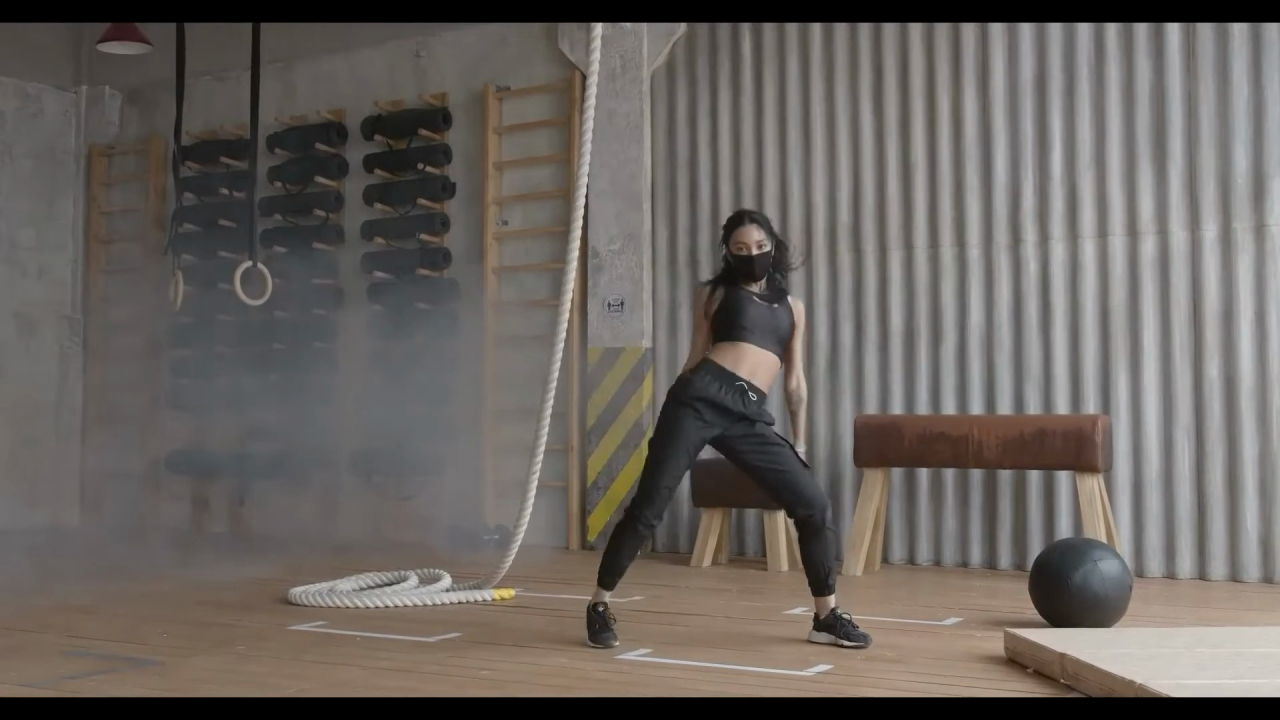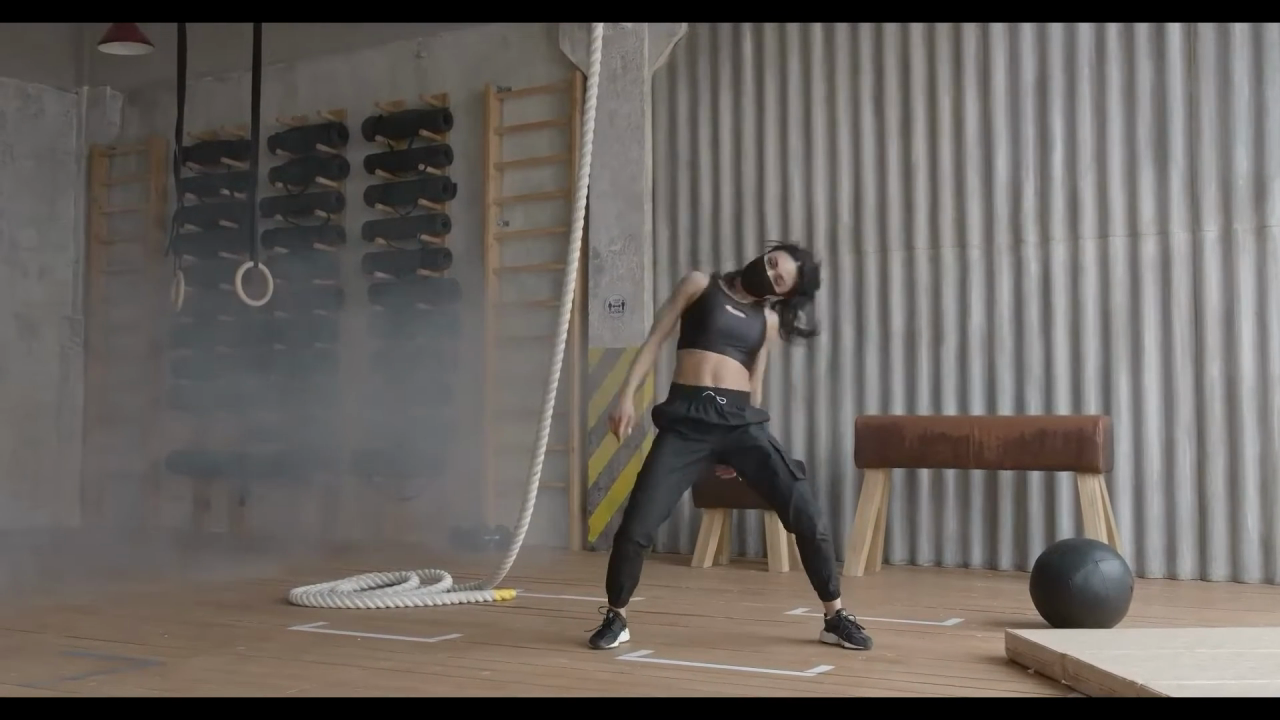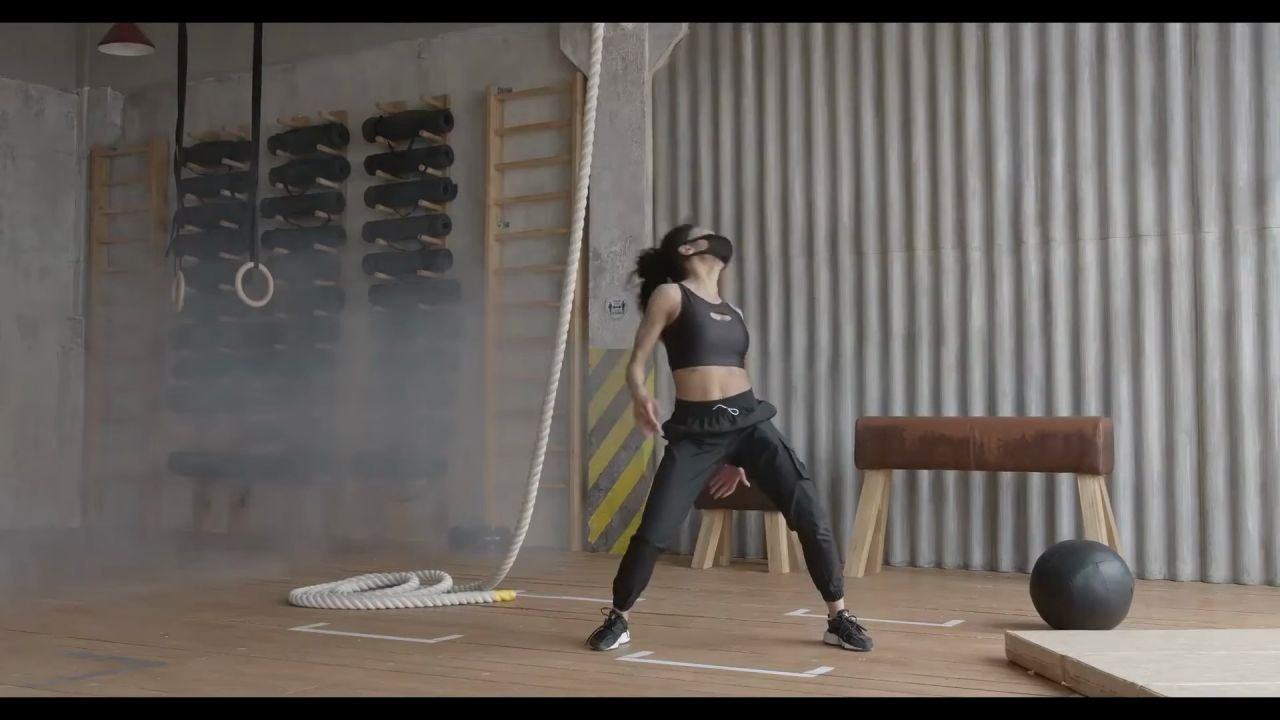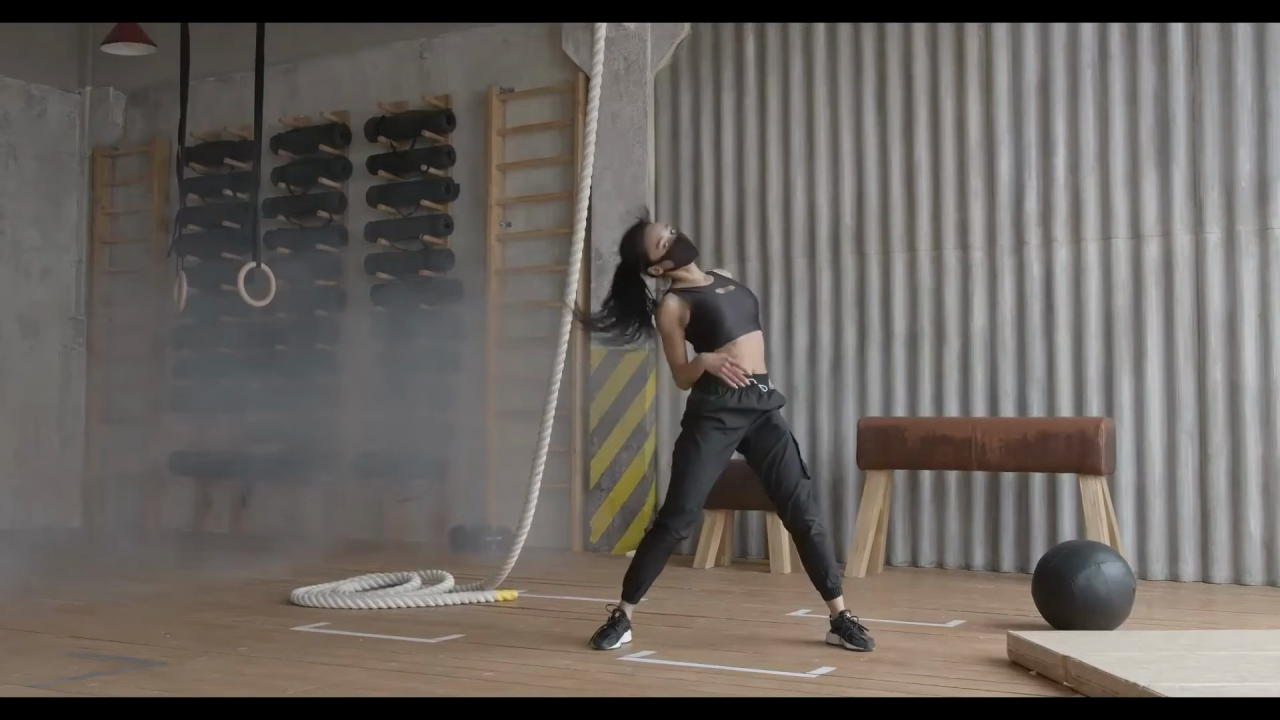
dt=0.5s
person 1, frame 1
left shoulder: (792, 306)
right shoulder: (715, 294)
left elbow: (795, 379)
left wrist: (798, 443)
right wrist: (673, 418)
left hip: (749, 417)
right hip: (701, 400)
left knee: (814, 507)
right knee: (648, 507)
left ankle: (827, 616)
right ankle: (600, 605)
person 1, frame 2
left shoulder: (770, 319)
right shoulder: (700, 284)
right elbow: (654, 342)
left wrist: (736, 451)
right wrist: (626, 395)
left hip: (740, 421)
right hip: (686, 420)
left knee: (806, 515)
right knee: (636, 528)
left ankle: (835, 616)
right ankle: (616, 616)
person 1, frame 3
left shoulder: (732, 311)
right shoulder: (669, 296)
right elbow: (636, 364)
left wrist: (732, 455)
right wrist: (640, 397)
left hip: (749, 420)
right hip: (696, 430)
left knee: (811, 516)
right knee: (653, 533)
left ankle: (839, 617)
right ankle: (618, 617)
person 1, frame 4
left shoulder: (725, 278)
right shoulder: (672, 305)
right elbow: (681, 377)
right wrist: (705, 361)
left hip: (762, 405)
right hip: (715, 410)
left knee: (803, 511)
right knee: (678, 516)
left ankle: (839, 617)
right ankle: (623, 615)
